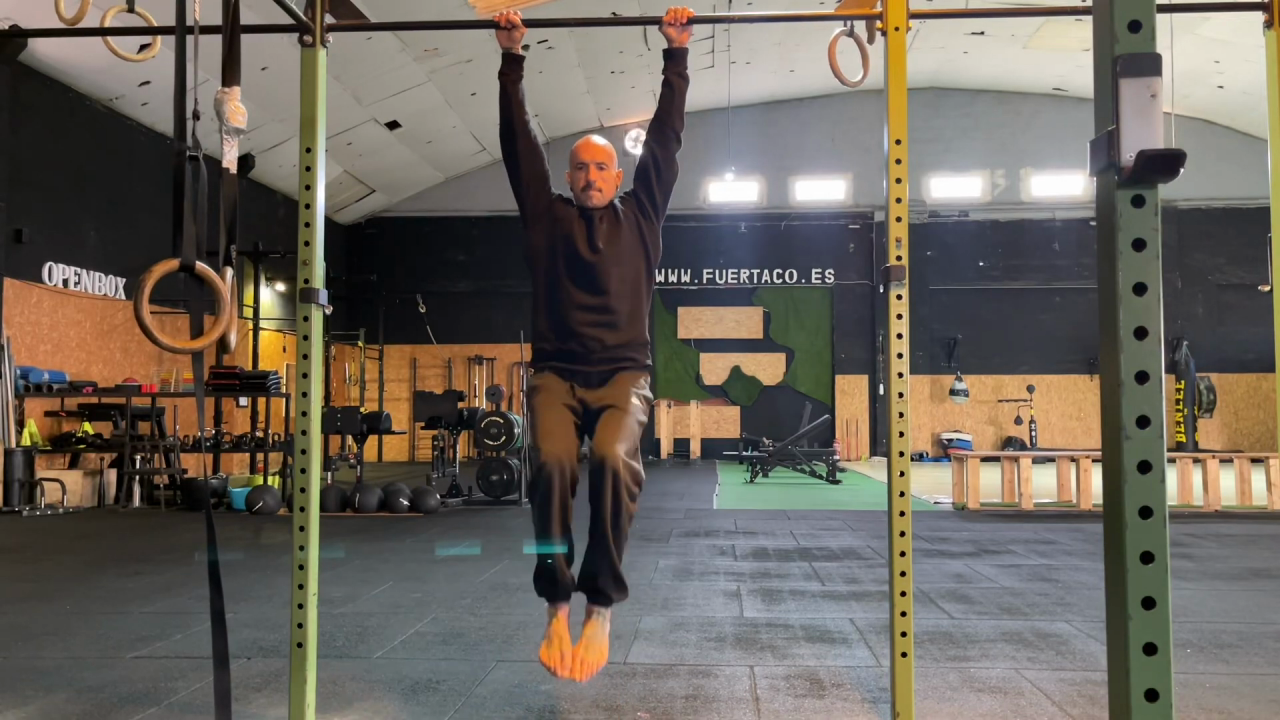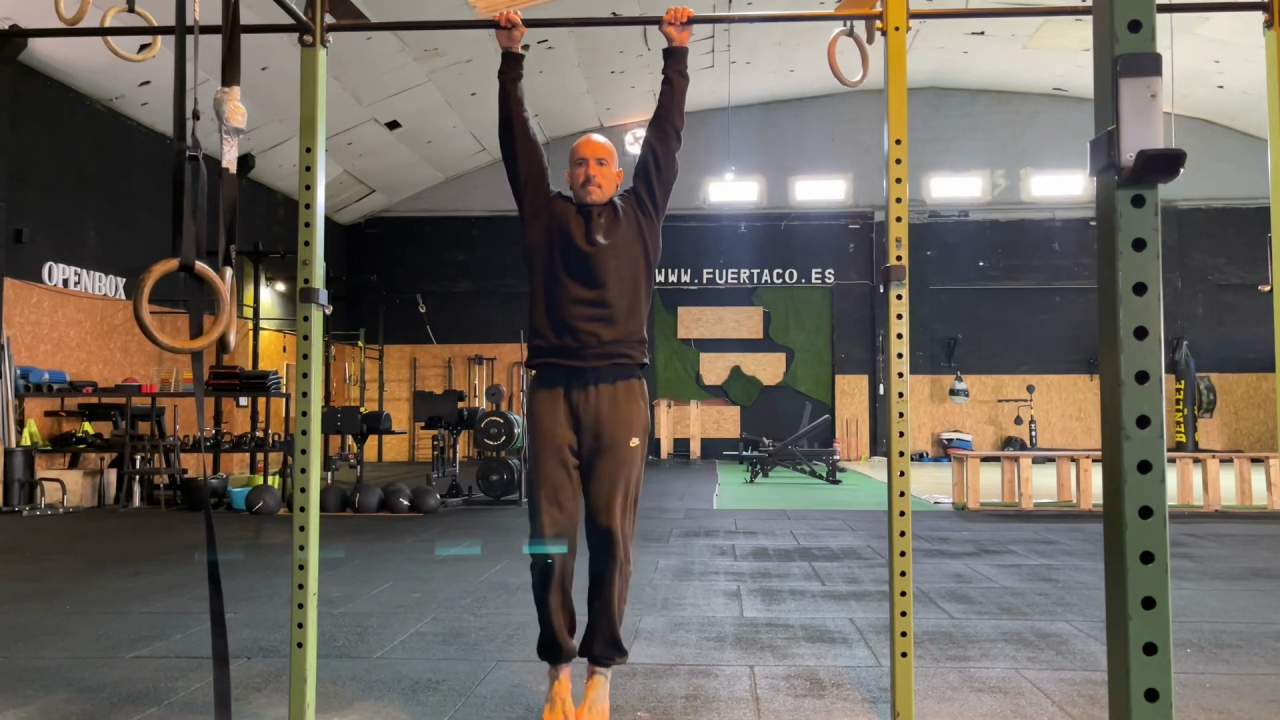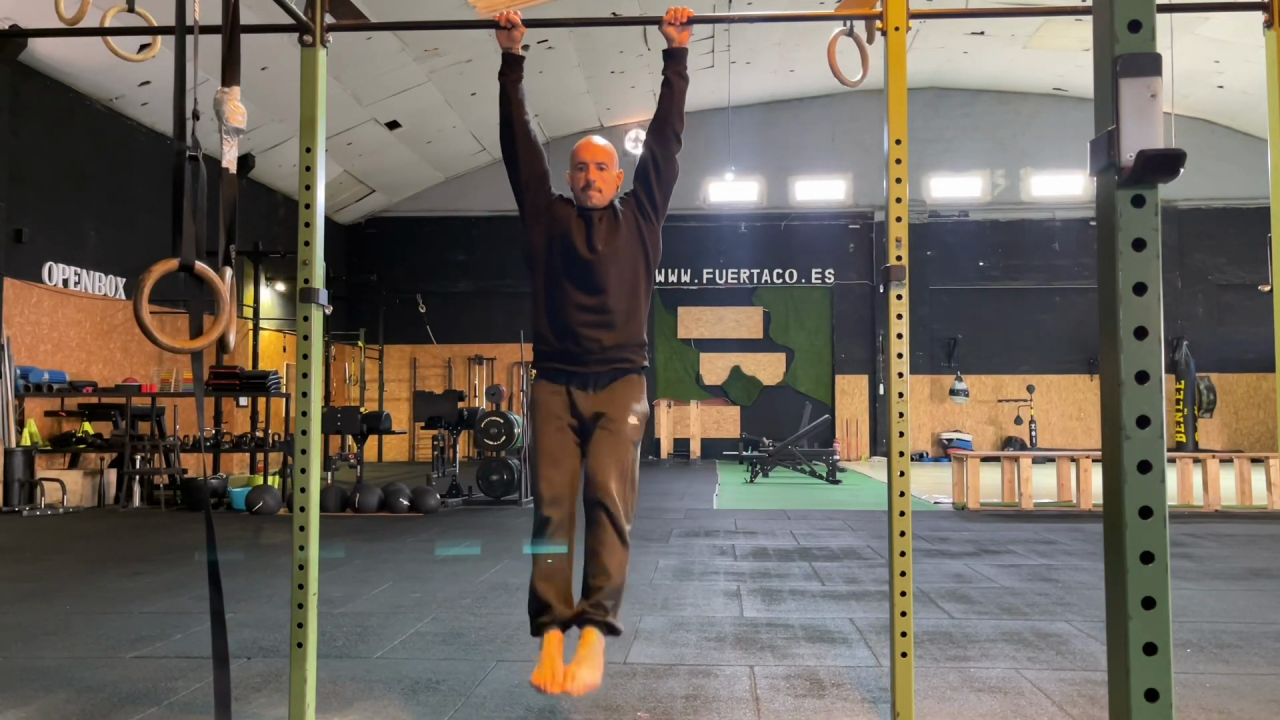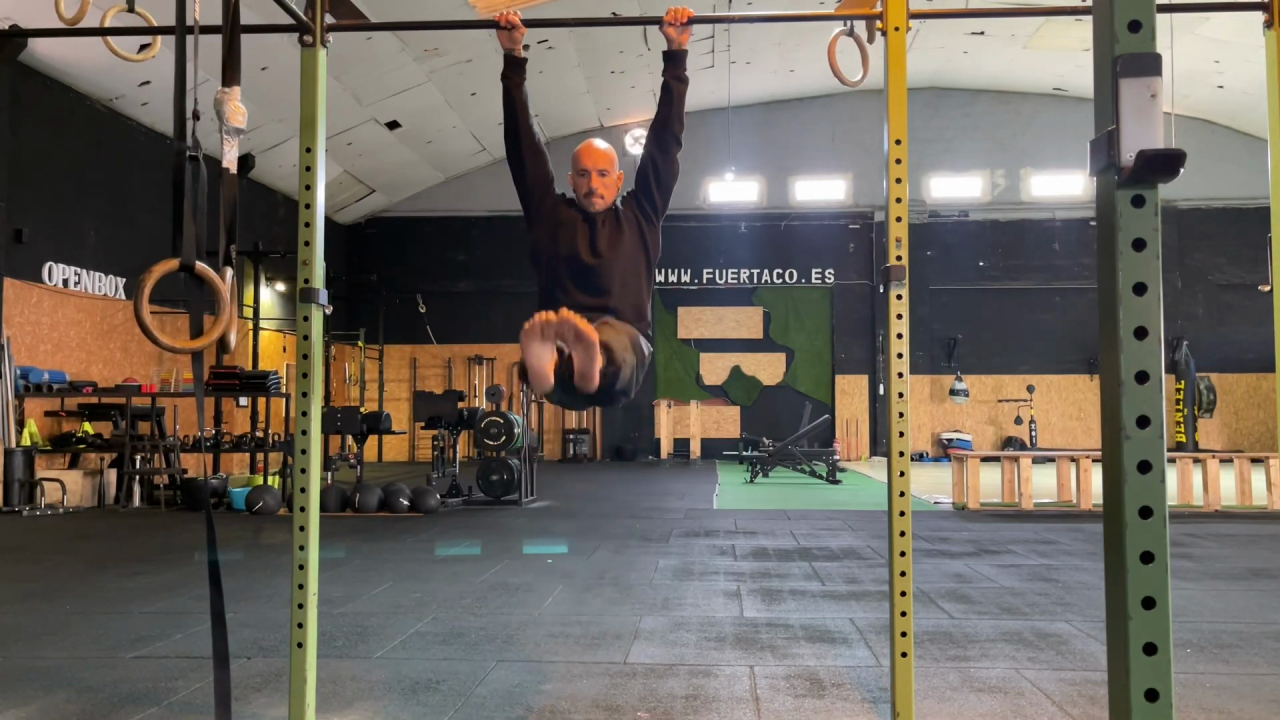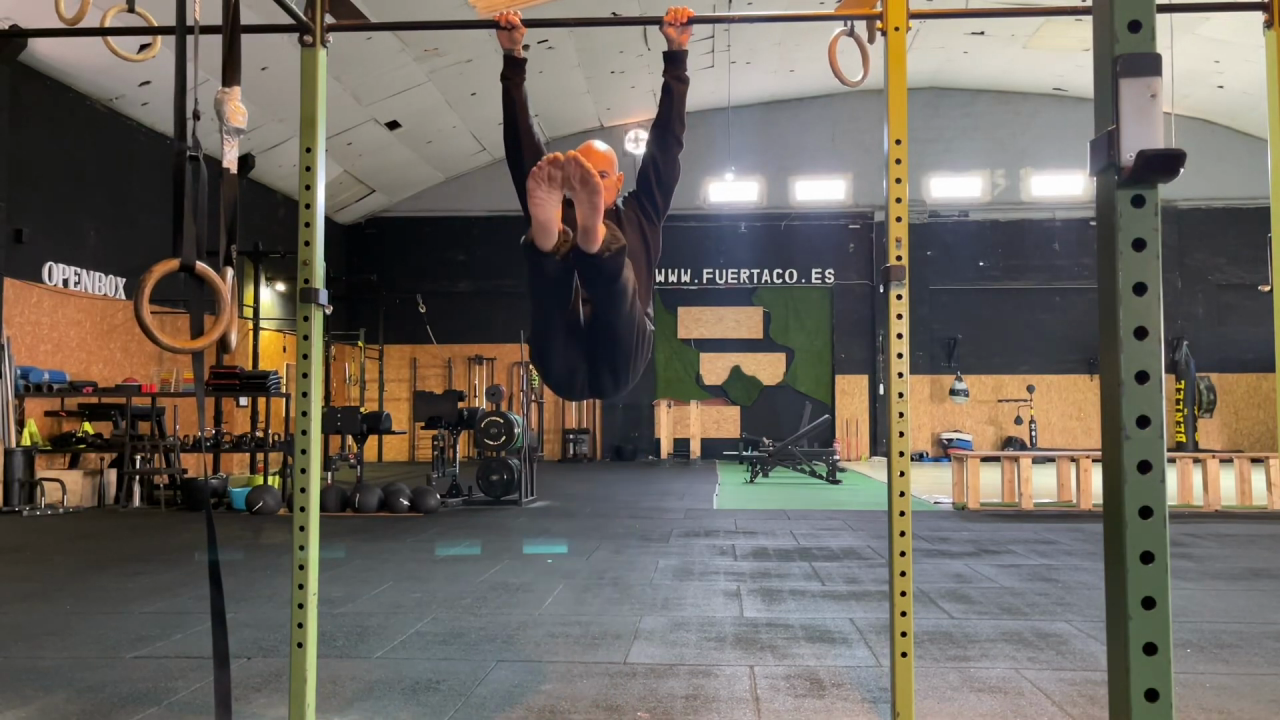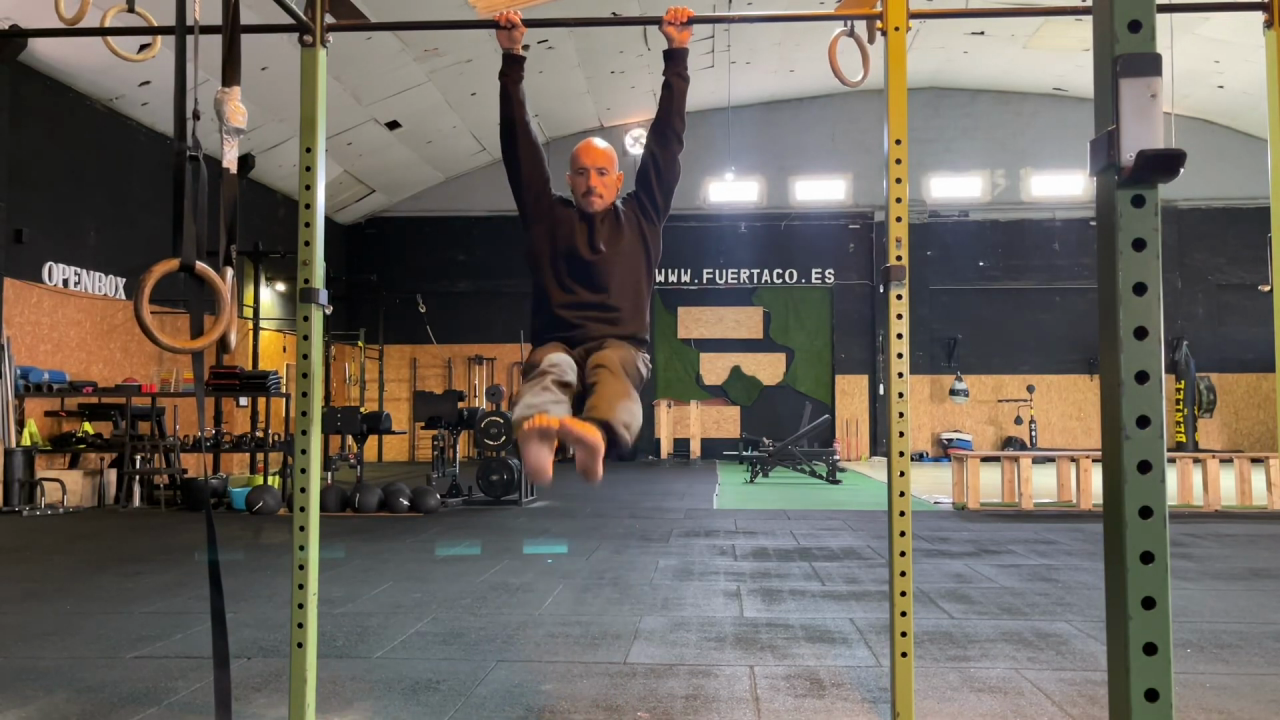
dt=0.3s
person 1, frame 1
left shoulder: (640, 214)
right shoulder: (547, 214)
left elbow: (666, 139)
right elbow: (518, 141)
left wrist: (676, 56)
right wrist: (511, 59)
left hip: (622, 375)
right hip: (556, 376)
left knee: (614, 465)
right knee: (551, 465)
left ankle: (599, 611)
right ankle: (557, 606)
person 1, frame 2
left shoulder: (639, 213)
right shoulder: (546, 213)
left elbow: (664, 137)
right elbow: (517, 140)
left hip: (620, 388)
right hip: (555, 387)
left knee: (612, 530)
right knee: (551, 530)
person 1, frame 3
left shoulder: (637, 218)
right shoulder: (550, 215)
left elbow: (662, 144)
right elbow: (521, 144)
left wrist: (675, 59)
right wrist: (512, 57)
left hip: (621, 386)
right hip: (556, 384)
left knee: (609, 496)
right knee: (552, 506)
left ankle: (592, 635)
right ankle: (550, 631)
person 1, frame 4
left shoulder: (640, 216)
right shoulder: (550, 215)
left elbow: (666, 142)
right elbow: (521, 143)
left wrist: (676, 54)
right wrist: (513, 58)
left hip: (624, 345)
right hip: (561, 346)
left knee: (609, 340)
right knee: (551, 333)
left ankle: (592, 364)
right ankle: (544, 362)
person 1, frame 5
left shoulder: (640, 214)
right shoulder: (552, 206)
left elbow: (667, 141)
right elbow: (520, 143)
left wrist: (677, 55)
right wrist: (512, 58)
left hip: (620, 350)
right hip: (562, 358)
left knee: (613, 277)
left ankle: (594, 240)
right ankle: (549, 234)
person 1, frame 6
left shoulder: (640, 217)
right shoulder: (549, 215)
left elbow: (665, 144)
right elbow: (519, 144)
left wrist: (677, 55)
right wrist: (512, 58)
left hip: (620, 350)
right hip: (558, 343)
left knee: (612, 372)
right knee: (551, 373)
left ankle: (593, 433)
right ankle: (540, 427)
